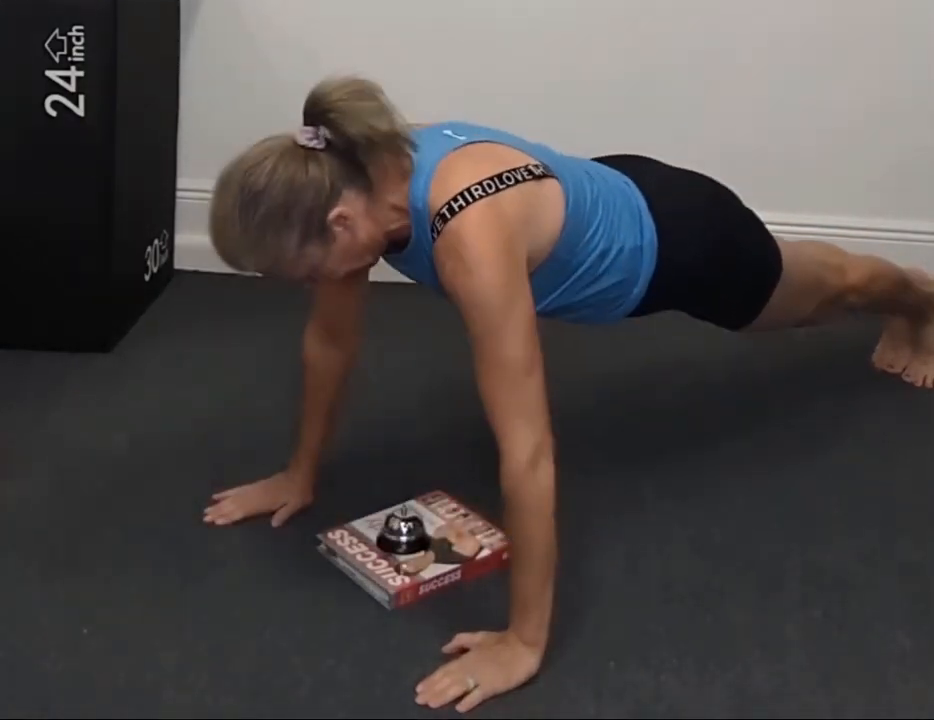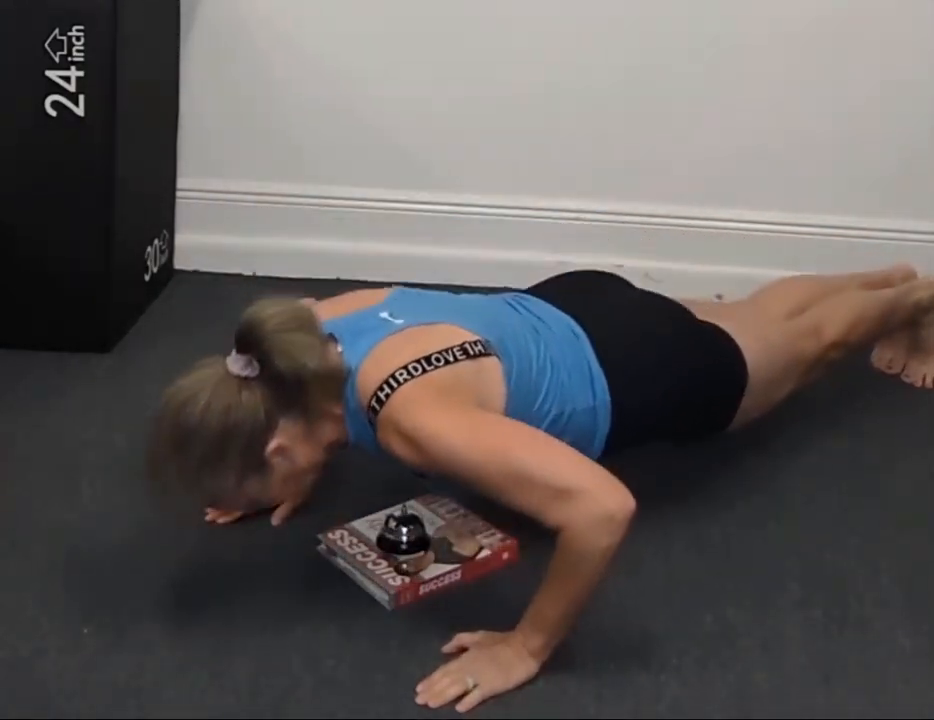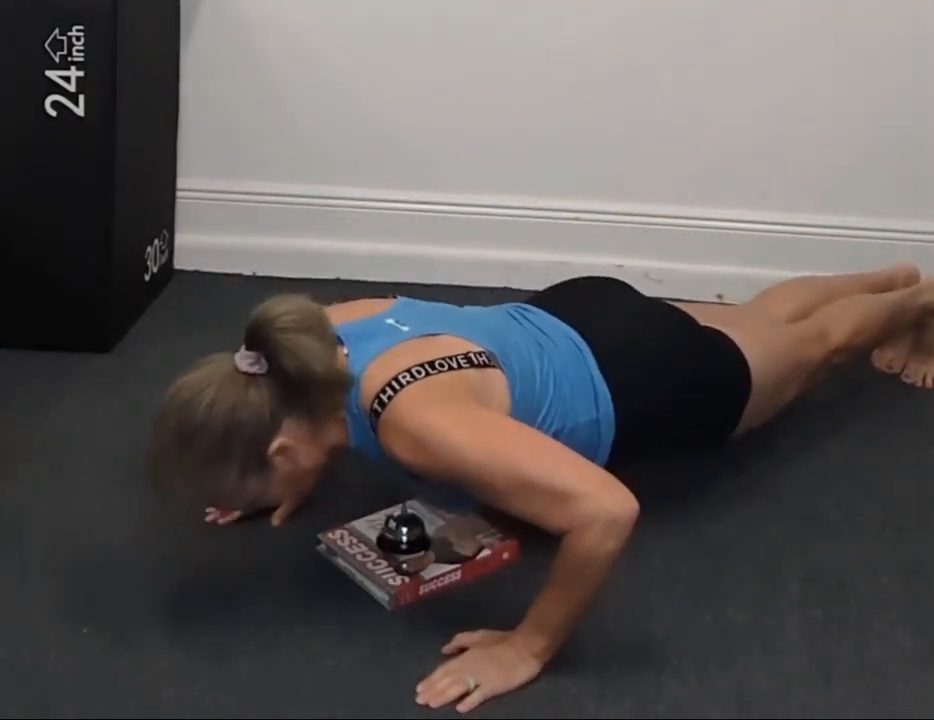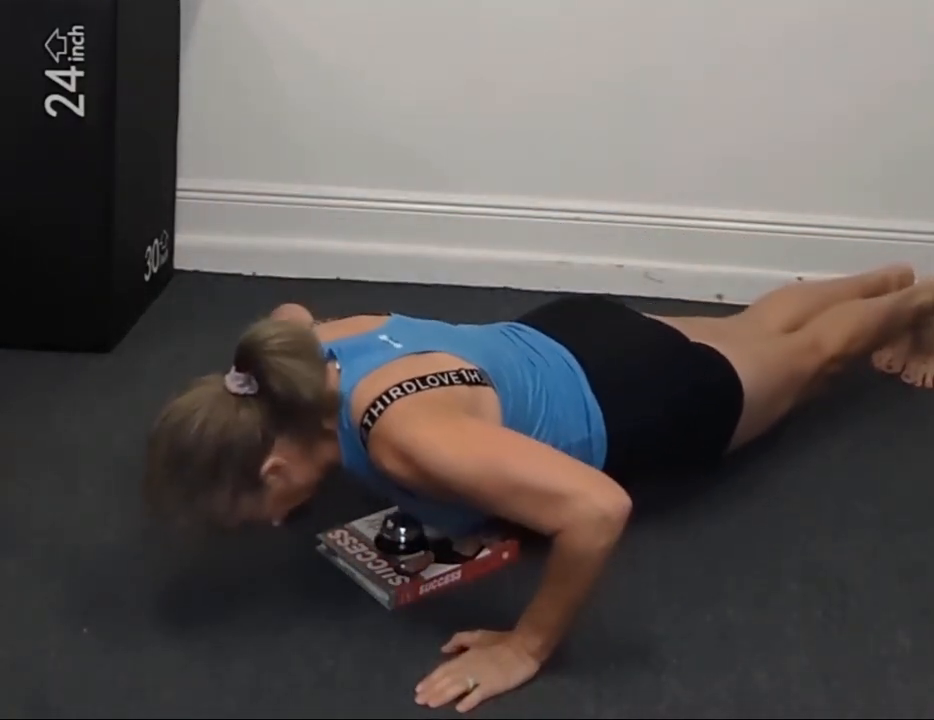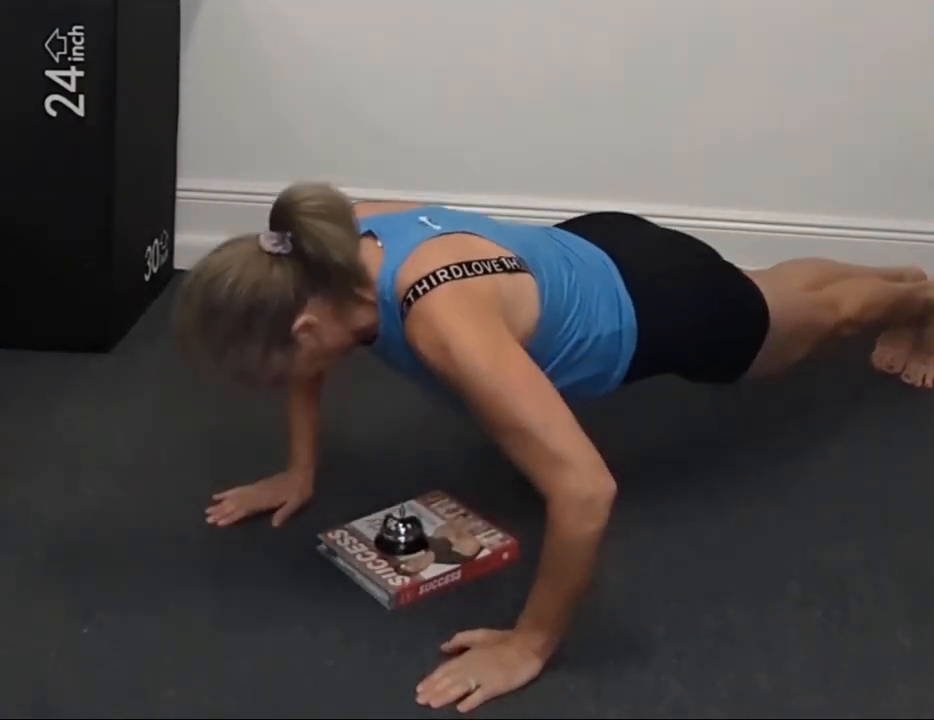
dt=0.5s
person 1, frame 1
left shoulder: (470, 234)
right shoulder: (360, 171)
left elbow: (527, 449)
right elbow: (329, 328)
left wrist: (523, 642)
right wrist: (302, 475)
left hip: (677, 241)
right hip: (612, 203)
left knee: (827, 288)
right knee: (807, 292)
person 1, frame 2
left shoulder: (409, 416)
right shoulder: (305, 338)
left elbow: (604, 508)
left wrist: (524, 648)
right wrist: (299, 483)
left hip: (636, 374)
right hip: (566, 315)
left knee: (811, 337)
right knee: (755, 313)
person 1, frame 3
left shoulder: (414, 425)
right shoulder: (315, 345)
left elbow: (610, 510)
left wrist: (529, 647)
right wrist: (300, 479)
left hip: (642, 390)
right hip: (573, 322)
left knee: (810, 343)
right knee: (756, 314)
person 1, frame 4
left shoulder: (404, 436)
right shoulder: (300, 362)
left elbow: (601, 509)
left wrist: (525, 647)
right wrist: (301, 453)
left hip: (632, 405)
right hip: (563, 339)
left knee: (805, 352)
right knee: (749, 327)
person 1, frame 5
left shoulder: (444, 322)
right shoulder: (334, 248)
left elbow: (588, 491)
right elbow: (307, 356)
left wrist: (530, 646)
right wrist: (300, 474)
left hip: (663, 312)
right hip: (593, 259)
left knee: (822, 315)
right knee: (775, 287)
